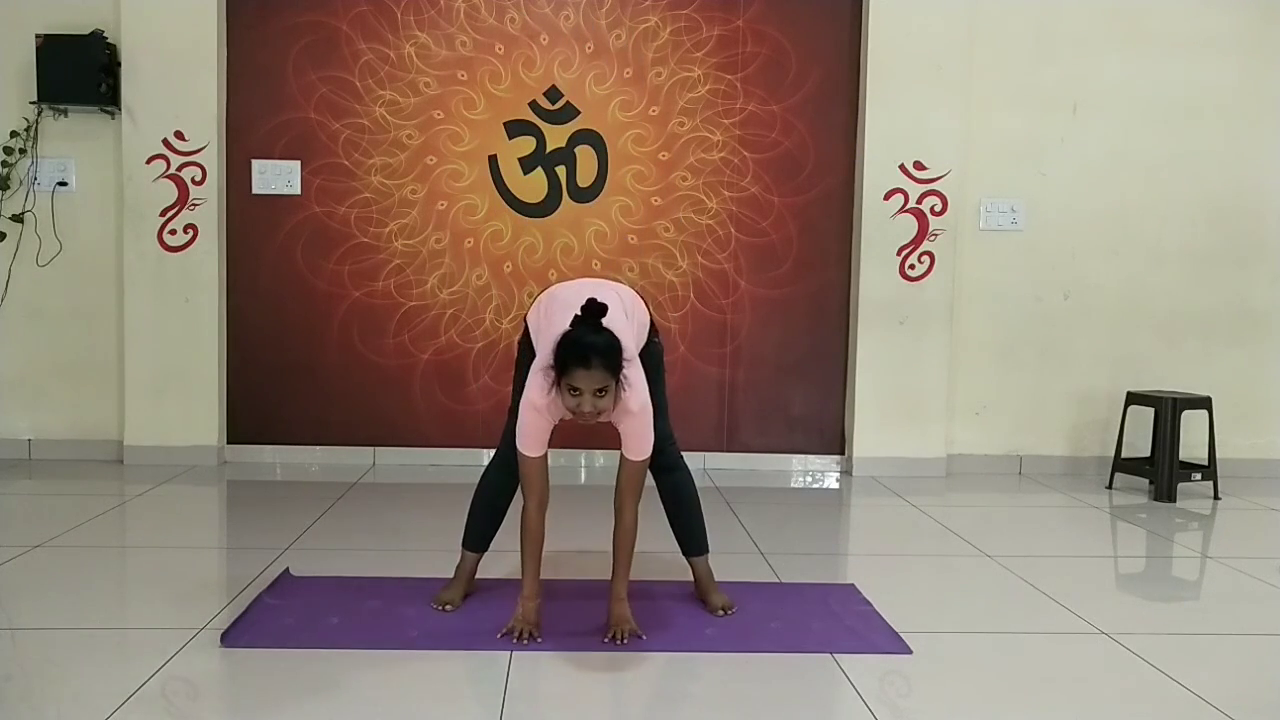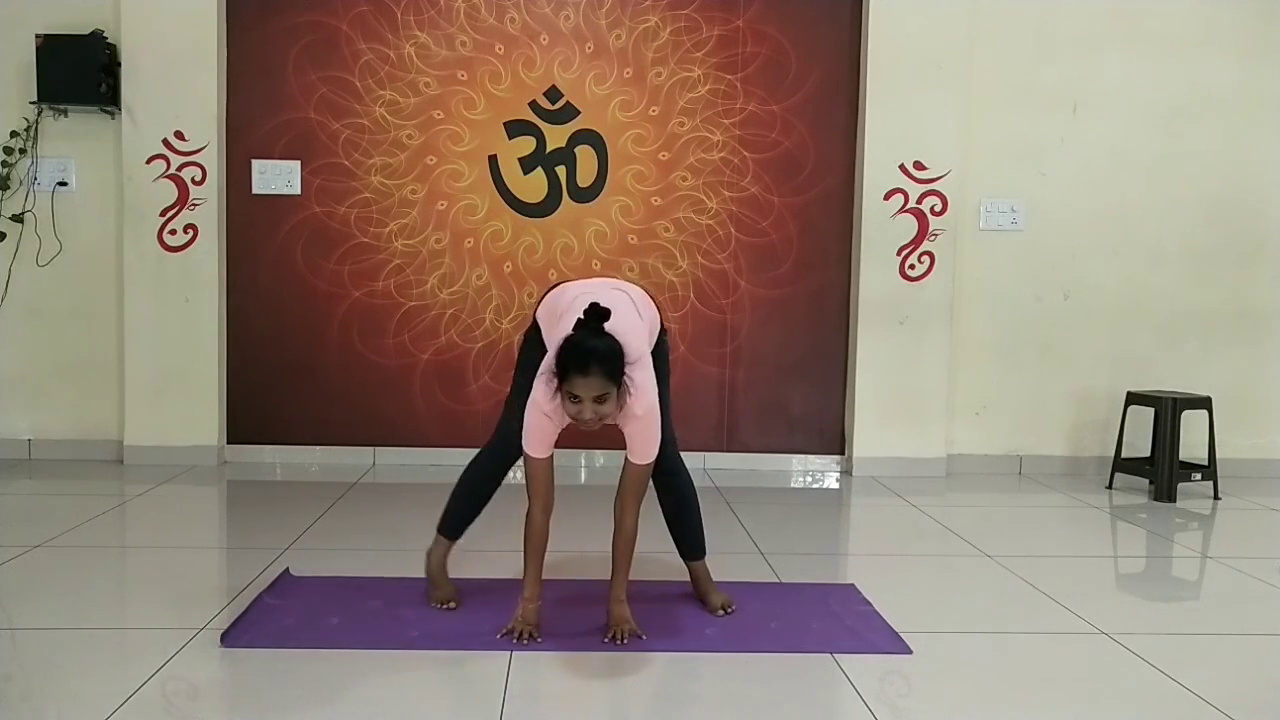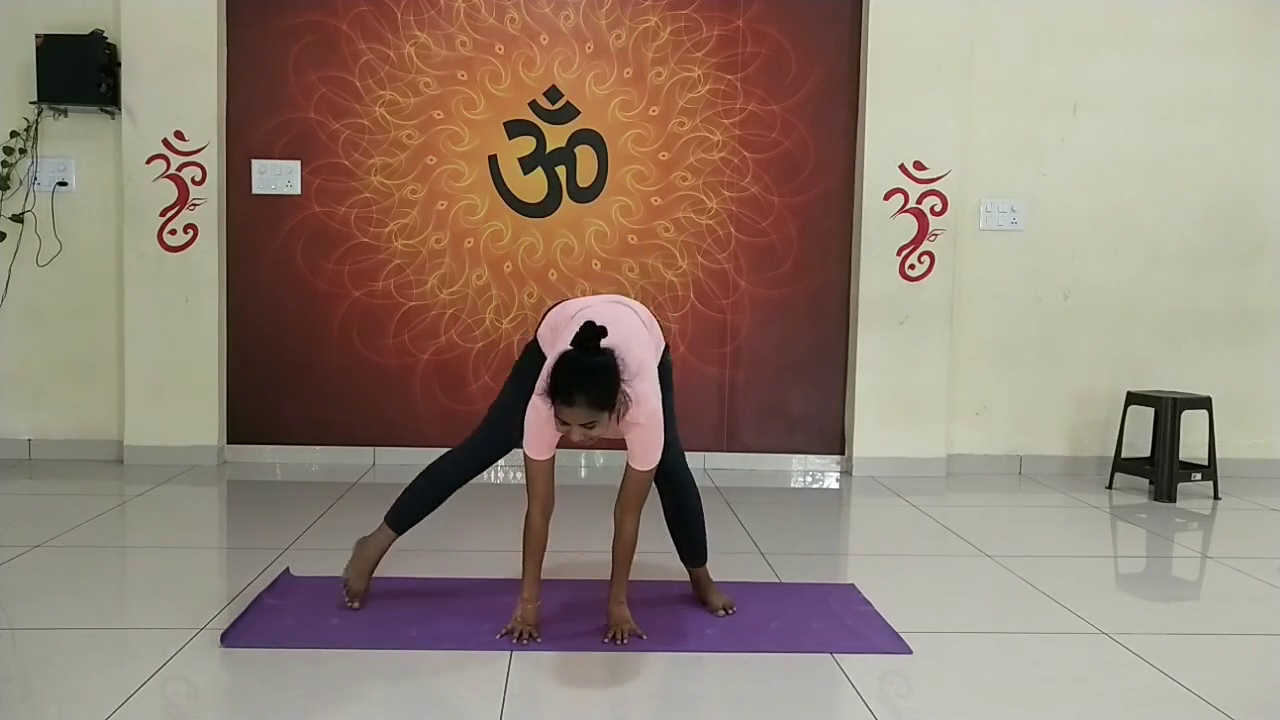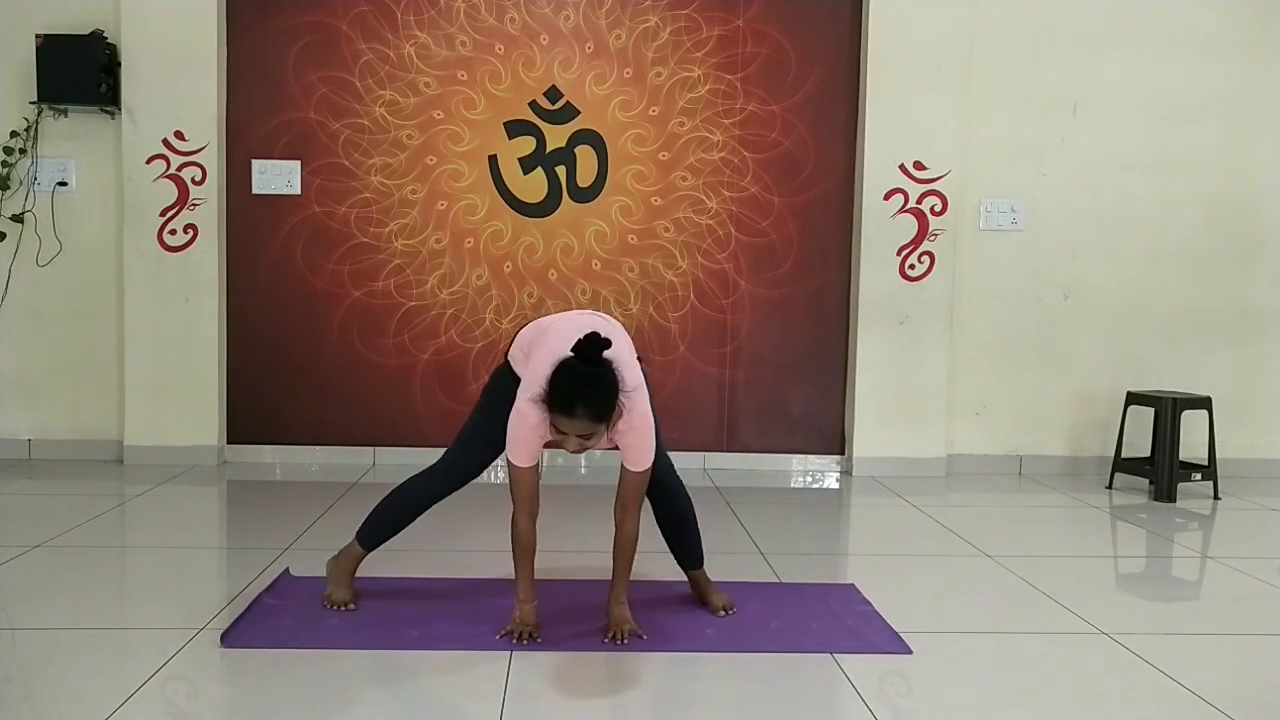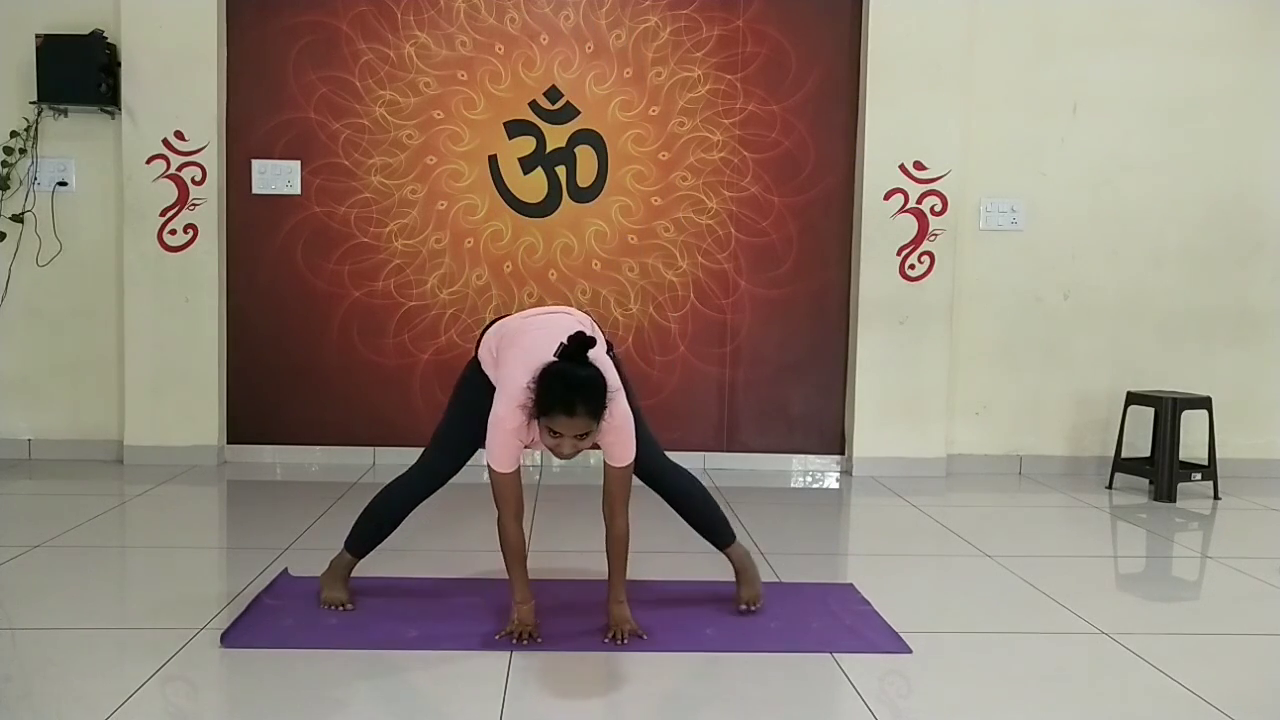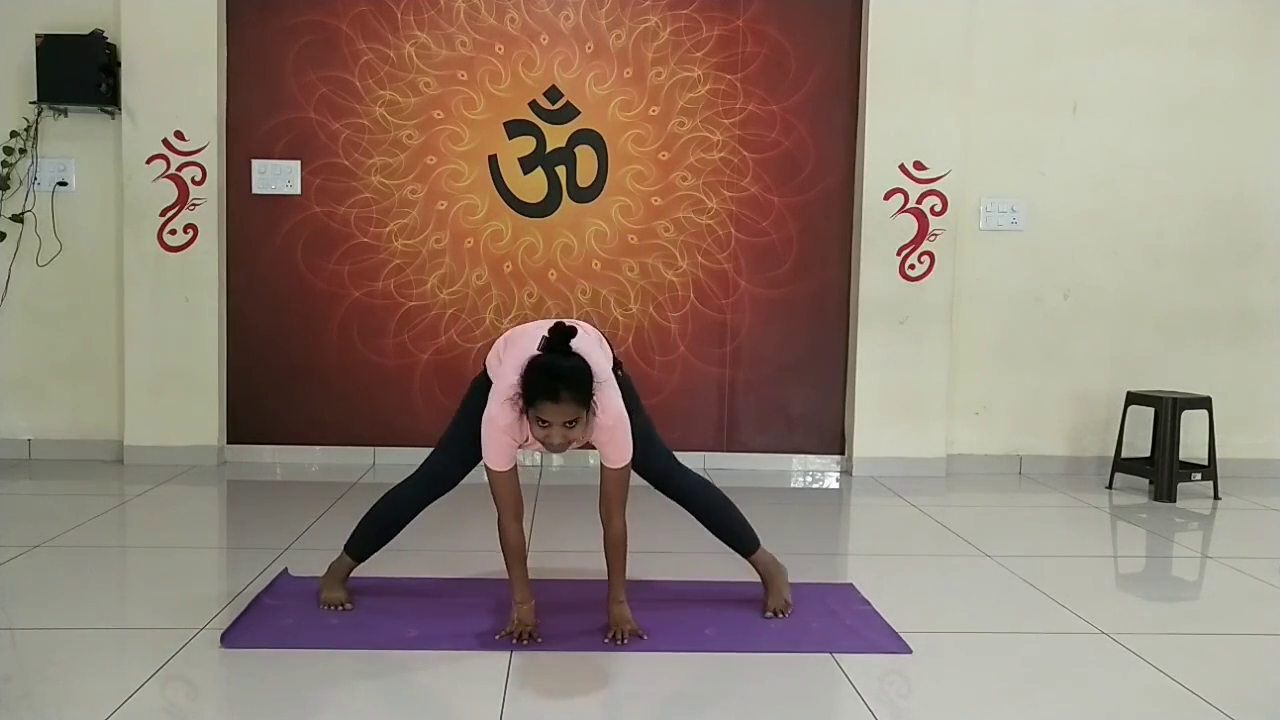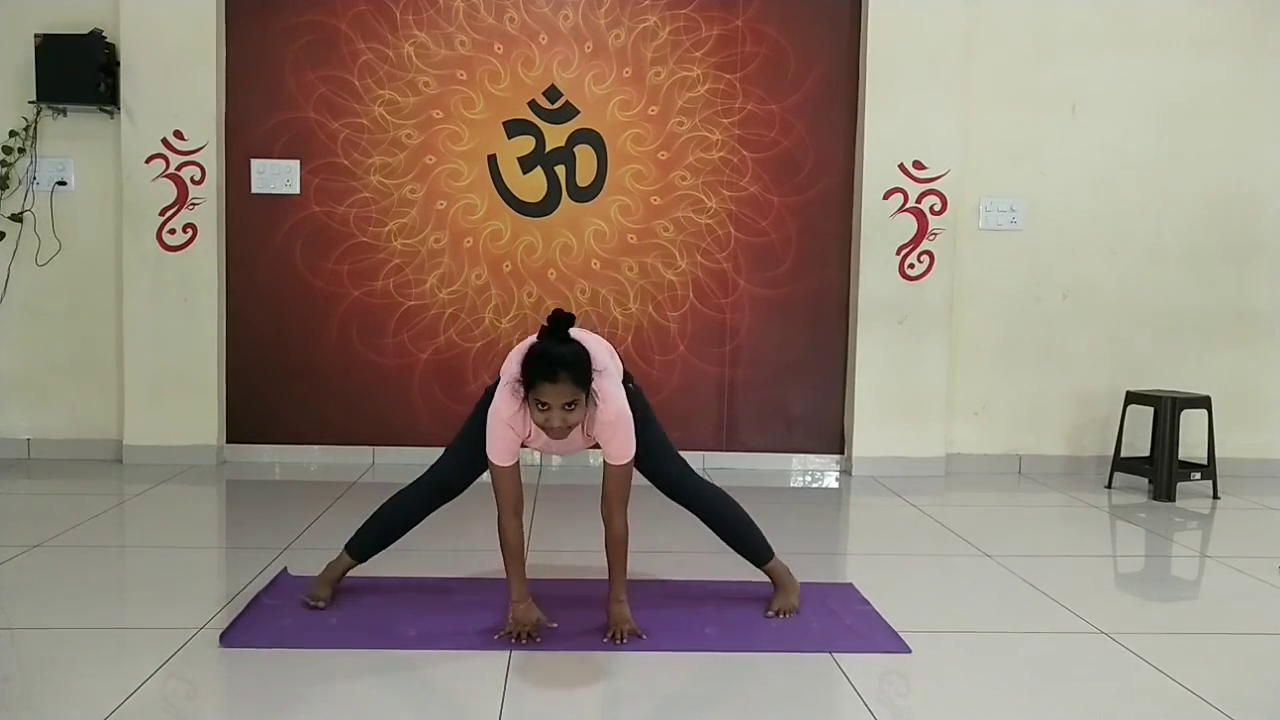
dt=0.2s
person 1, frame 1
left shoulder: (634, 398)
right shoulder: (540, 393)
left elbow: (627, 506)
right elbow: (534, 504)
left wrist: (619, 599)
right wrist: (528, 598)
left knee: (664, 455)
right knee: (510, 456)
left ankle: (703, 576)
right ankle: (465, 571)
person 1, frame 2
left shoulder: (639, 397)
right shoulder: (546, 395)
left elbow: (628, 507)
right elbow: (539, 505)
left wrist: (618, 600)
right wrist: (529, 599)
left hip: (639, 317)
right hip: (555, 315)
left knee: (666, 460)
right knee: (504, 446)
left ankle: (701, 576)
right ankle: (439, 552)
person 1, frame 3
left shoulder: (643, 408)
right shoulder: (543, 402)
left elbow: (629, 514)
right elbow: (539, 509)
left wrist: (617, 602)
right wrist: (528, 600)
right hip: (558, 331)
left knee: (670, 469)
right knee: (477, 451)
left ankle: (700, 578)
right ankle: (376, 544)
person 1, frame 4
left shoulder: (633, 413)
right shoulder: (530, 409)
left elbow: (628, 516)
right elbow: (524, 514)
left wrist: (619, 602)
right wrist: (525, 601)
right hip: (530, 355)
left knee: (659, 476)
right knee: (452, 472)
left ankle: (699, 580)
right ankle: (347, 560)
person 1, frame 5
left shoulder: (615, 411)
right shoulder: (510, 412)
left elbow: (617, 512)
right elbow: (510, 516)
left wrist: (618, 601)
right wrist: (523, 602)
right hip: (498, 349)
left knee: (656, 467)
right knee: (429, 473)
left ankle: (739, 559)
right ankle: (340, 566)
person 1, frame 6
left shoulder: (608, 410)
right shoulder: (502, 410)
left elbow: (614, 515)
right elbow: (510, 517)
left wrist: (618, 602)
right wrist: (521, 602)
right hip: (505, 359)
left knee: (671, 476)
right knee: (432, 479)
left ankle: (769, 567)
right ankle: (340, 569)
person 1, frame 7
left shoulder: (611, 406)
right shoulder: (506, 406)
left elbow: (615, 513)
right elbow: (509, 514)
left wrist: (619, 602)
right wrist: (519, 602)
left hip: (596, 364)
right hip: (515, 378)
left knee: (683, 483)
right knee: (438, 484)
left ankle: (781, 574)
right ankle: (334, 572)
